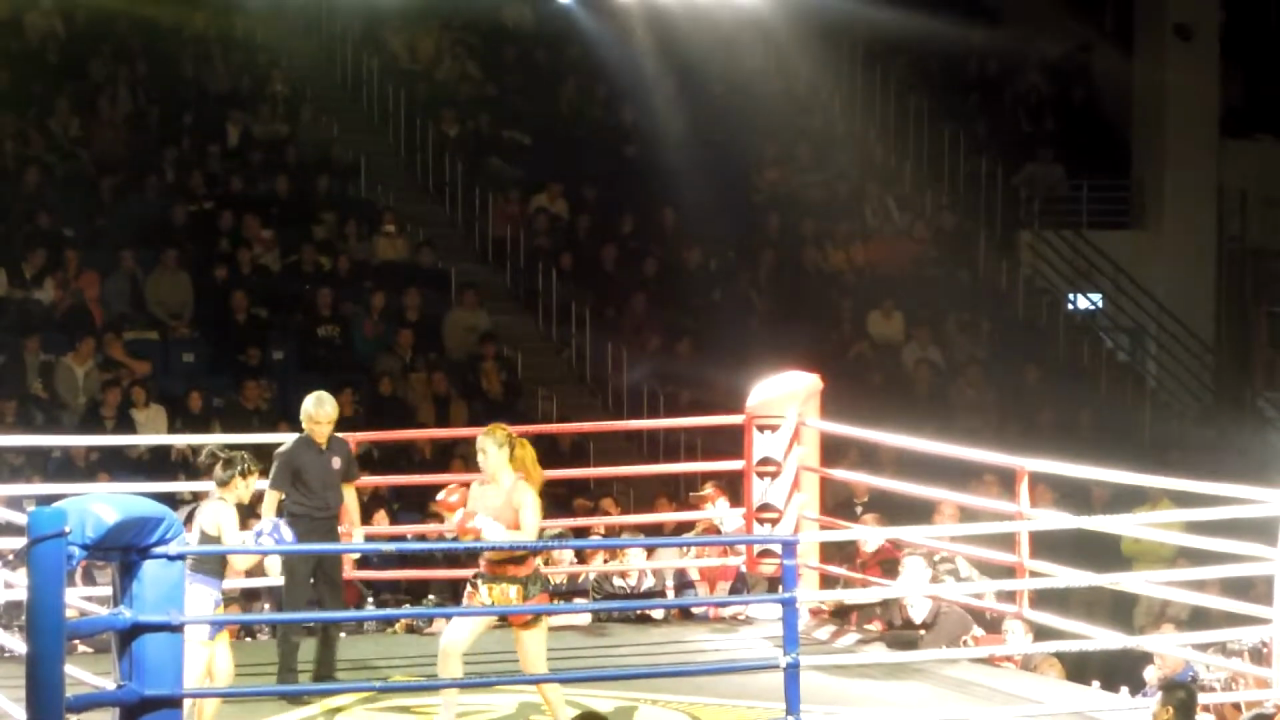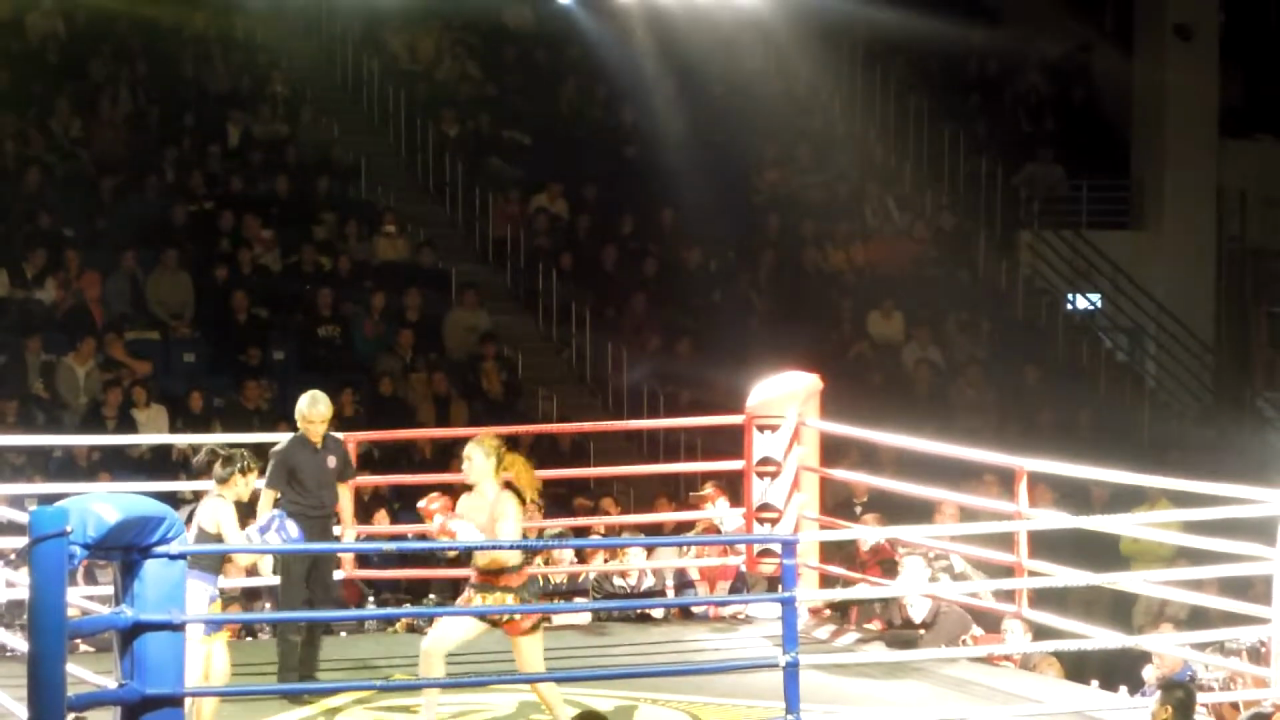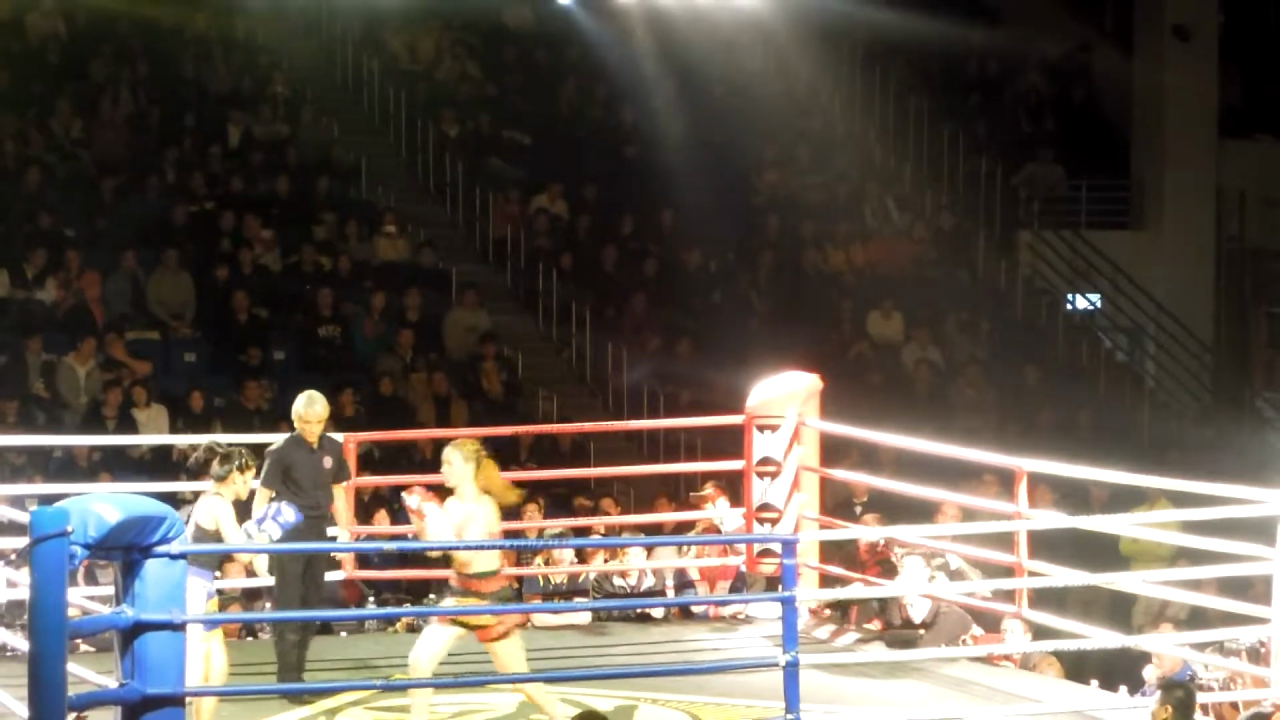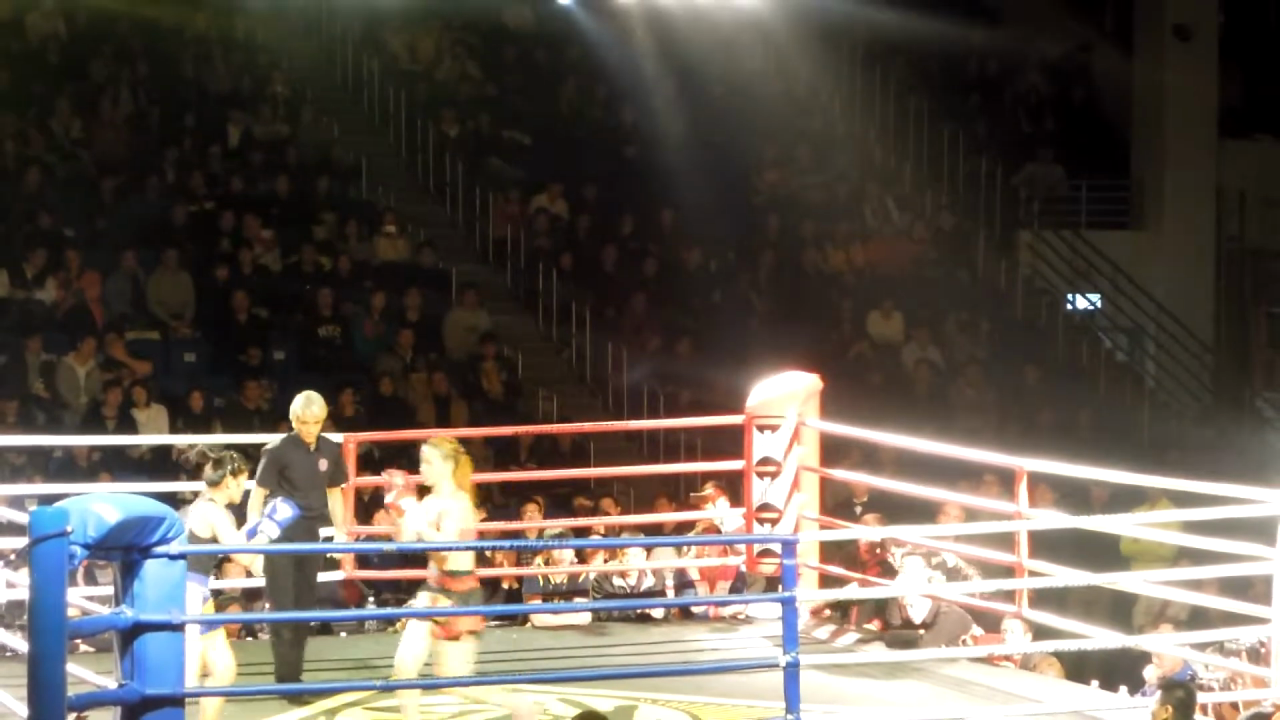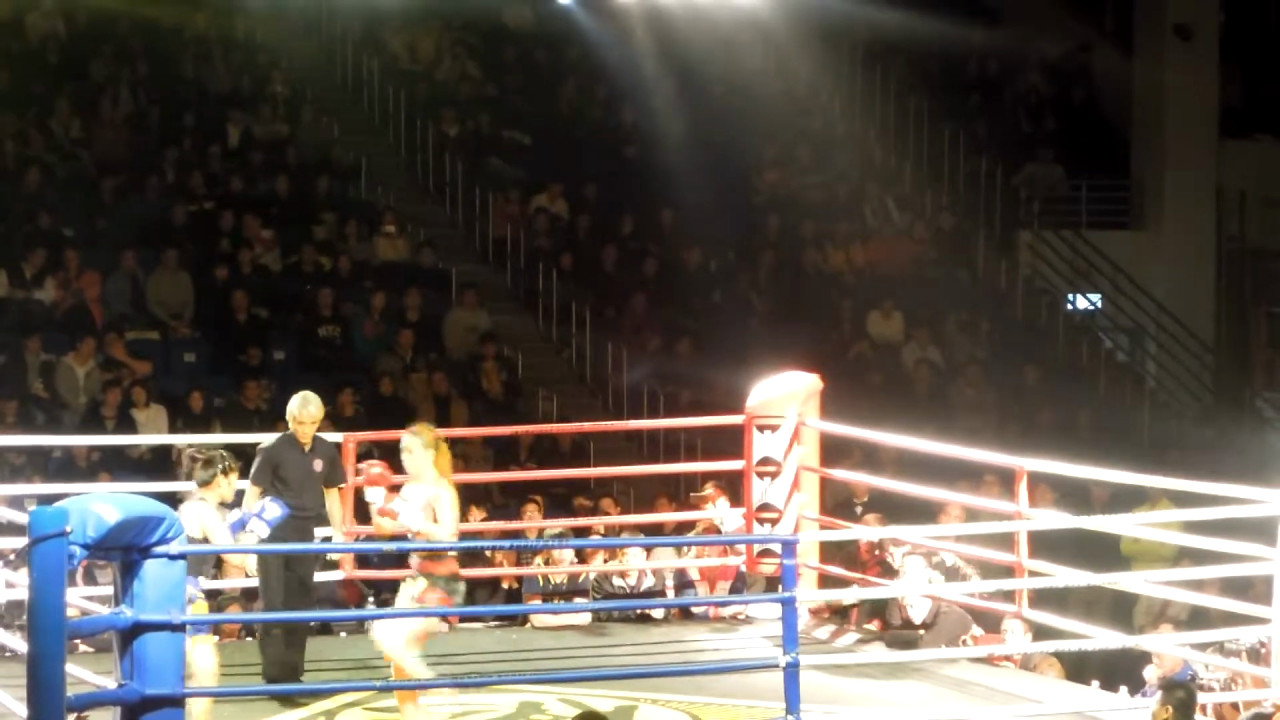
dt=0.1s
person 1, frame 1
left shoulder: (341, 449)
right shoulder: (290, 453)
right elbow: (271, 499)
left wrist: (356, 529)
left hip: (329, 532)
right hip: (299, 533)
left knee: (333, 603)
right knee: (295, 608)
left ankle: (324, 673)
right ankle: (287, 681)
person 1, frame 2
left shoulder: (336, 448)
right shoulder: (286, 452)
right elbow: (267, 498)
left wrist: (349, 529)
left hip: (323, 532)
left knee: (322, 604)
right knee: (292, 609)
left ankle: (306, 673)
right ankle: (289, 681)
person 1, frame 3
left shoulder: (332, 448)
right shoulder: (282, 451)
right elbow: (262, 496)
left wrist: (343, 530)
left hip: (317, 532)
right hip: (288, 533)
left knee: (310, 605)
right knee: (288, 608)
left ankle: (296, 674)
right ankle: (288, 681)
person 1, frame 4
left shoulder: (330, 451)
right shoulder: (278, 451)
left elbow: (334, 492)
right elbow: (258, 495)
left wrist: (340, 533)
left hip: (310, 534)
right hip: (280, 533)
left knee: (304, 607)
right knee: (284, 607)
left ankle: (294, 676)
right ankle: (286, 680)
person 1, frame 5
left shoulder: (326, 451)
right shoulder: (273, 450)
left elbow: (331, 493)
right elbow: (252, 494)
left wrist: (338, 534)
left hip: (304, 534)
right hip: (273, 533)
left knee: (302, 607)
right knee: (273, 606)
left ankle: (291, 676)
right ankle: (275, 678)
person 2, frame 1
left shoulder: (522, 491)
right shoulder: (479, 489)
left elbow: (529, 539)
right elbow: (469, 539)
left wrist: (493, 530)
right wrist: (457, 518)
left hip: (521, 584)
right hip: (488, 581)
left knee: (535, 671)
right knee: (449, 646)
person 2, frame 2
left shoulder: (506, 502)
right shoulder: (466, 501)
left elbow: (509, 555)
left wrist: (467, 535)
right wrist: (441, 526)
left hip: (513, 594)
right hip: (480, 591)
left knee: (534, 676)
right knee: (430, 647)
person 2, frame 3
left shoulder: (482, 506)
right shoulder: (451, 505)
left elbow: (466, 556)
left wrist: (435, 521)
right wrist: (420, 519)
left hip: (489, 599)
right hip: (460, 596)
right knee: (418, 662)
person 2, frame 4
left shoulder: (458, 502)
right shoulder: (431, 500)
left elbow: (447, 551)
right elbow: (407, 539)
left wrist: (411, 515)
right wrist: (397, 507)
left hip: (456, 596)
right hip: (433, 593)
left knee: (460, 685)
right knee: (403, 667)
person 2, frame 5
left shoulder: (442, 489)
right shoulder: (411, 488)
left elbow: (447, 538)
right elbow: (385, 528)
left wrist: (412, 519)
right wrist: (375, 494)
left hip: (440, 582)
right hip: (419, 579)
left knee: (383, 633)
right knee: (401, 664)
left ankle: (426, 681)
person 3, frame 1
left shoulder: (210, 507)
right shoulder: (224, 510)
right elbow: (238, 563)
left hip: (203, 597)
right hip: (197, 597)
left knee: (222, 672)
right knee: (190, 683)
person 3, frame 2
left shoulder: (212, 504)
right shoulder: (221, 507)
right elbow: (242, 558)
left wrist: (257, 534)
left hip: (201, 594)
right hip: (193, 593)
left knee: (218, 672)
right knee: (190, 681)
person 3, frame 3
left shoulder: (210, 502)
right shoulder: (219, 504)
right elbow: (242, 554)
left hip: (200, 592)
right hip: (192, 591)
left knee: (216, 670)
right knee: (191, 678)
person 3, frame 4
left shoulder: (209, 509)
right shoulder: (213, 512)
right elbow: (244, 558)
left wrist: (250, 533)
right wrist: (270, 529)
left hip: (196, 596)
right hip: (184, 596)
left knee: (224, 668)
right knee: (185, 680)
person 3, frame 5
left shoulder: (201, 509)
right shoulder: (204, 511)
right elbow: (235, 559)
left wrist: (235, 525)
left hip: (189, 597)
left knee: (206, 670)
